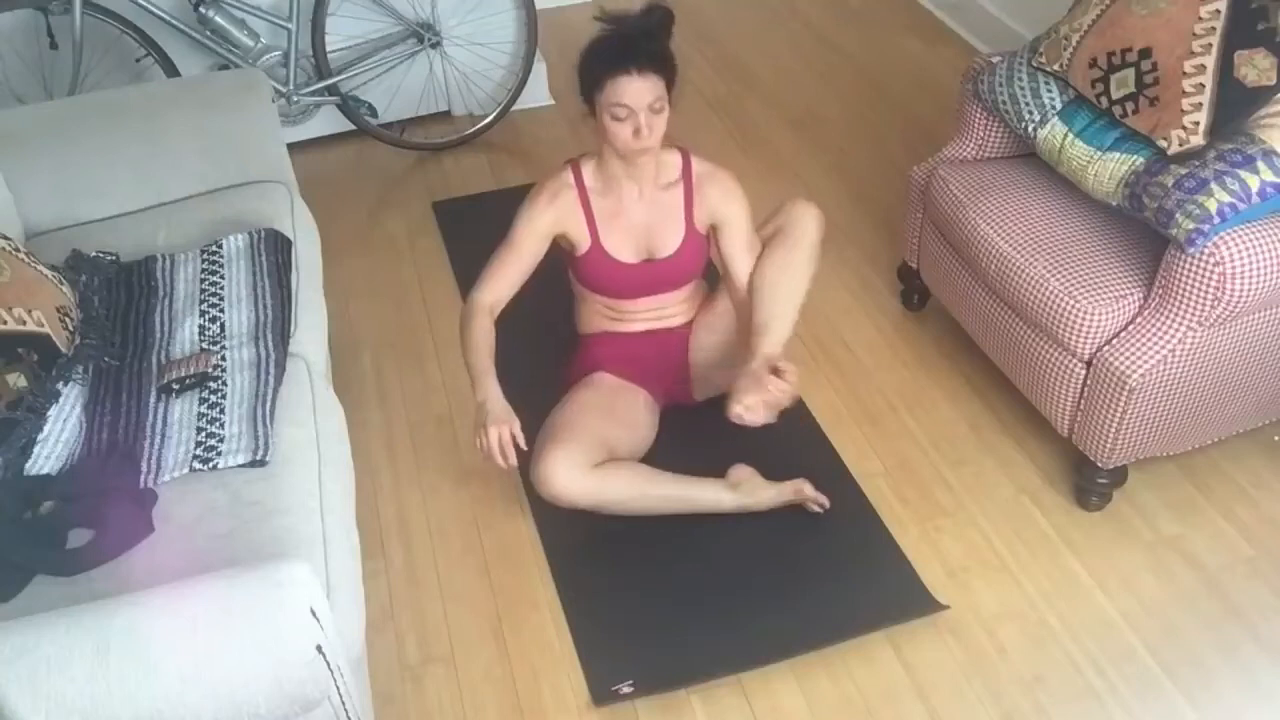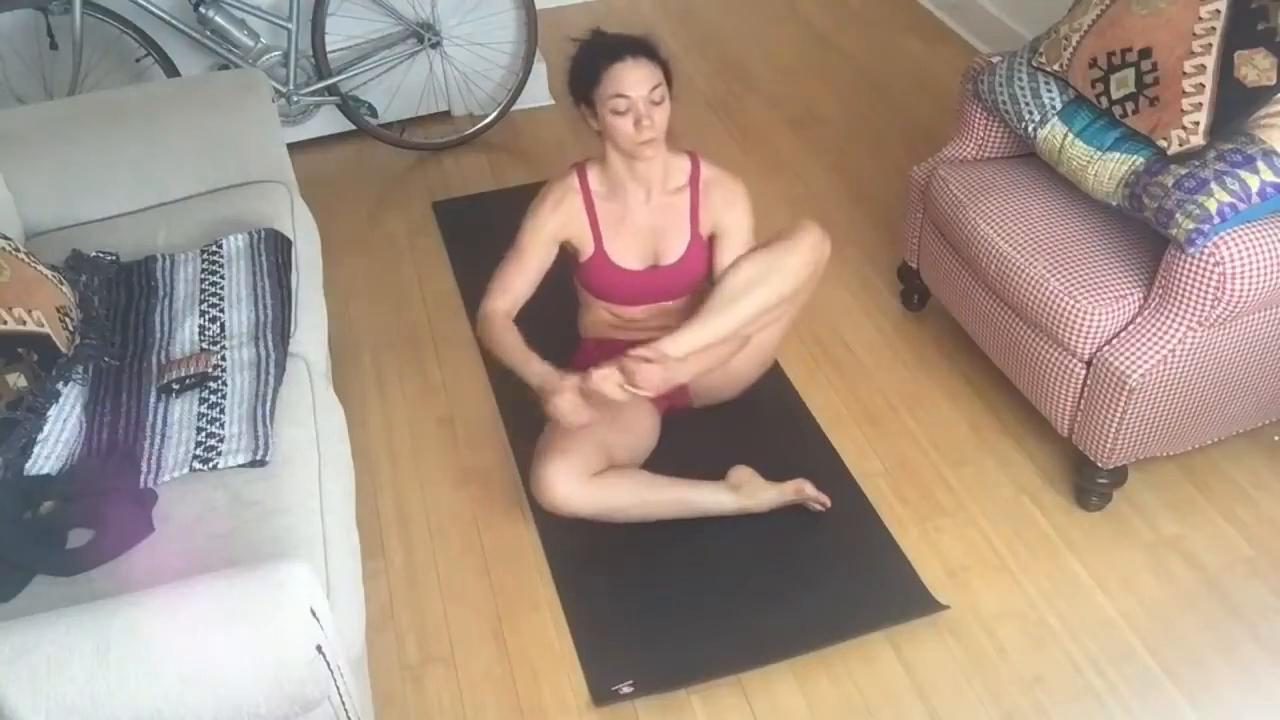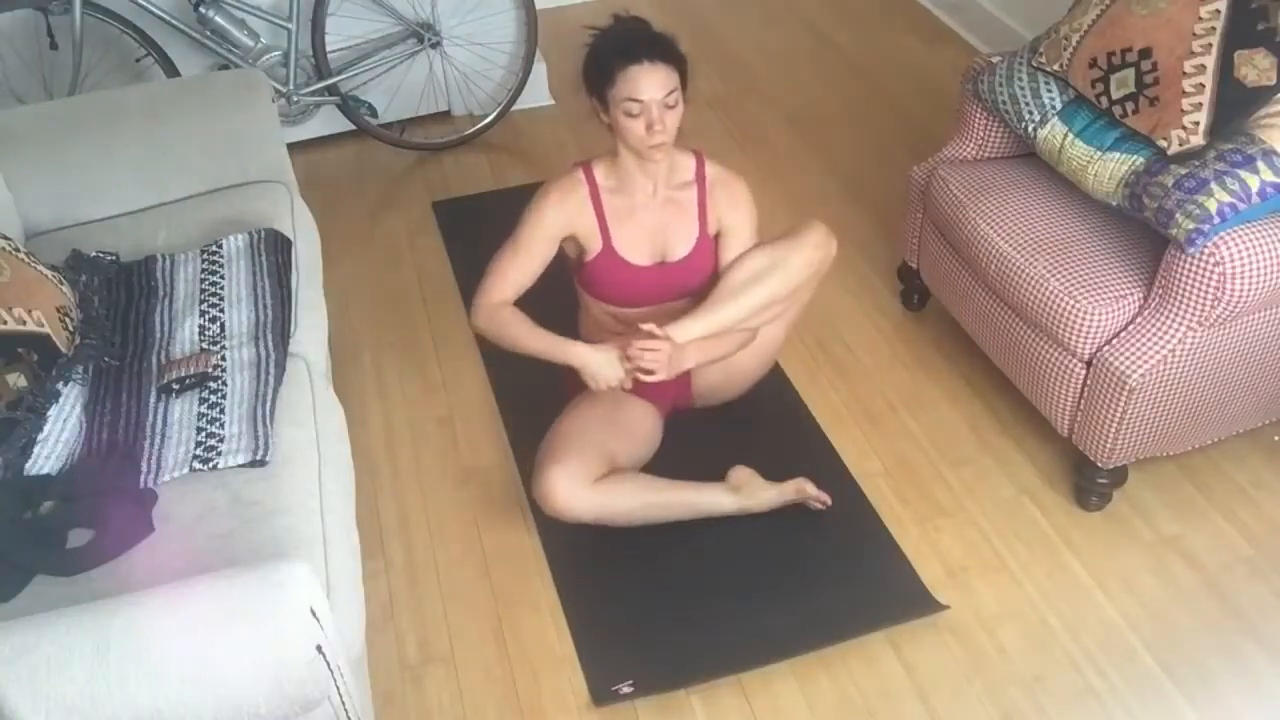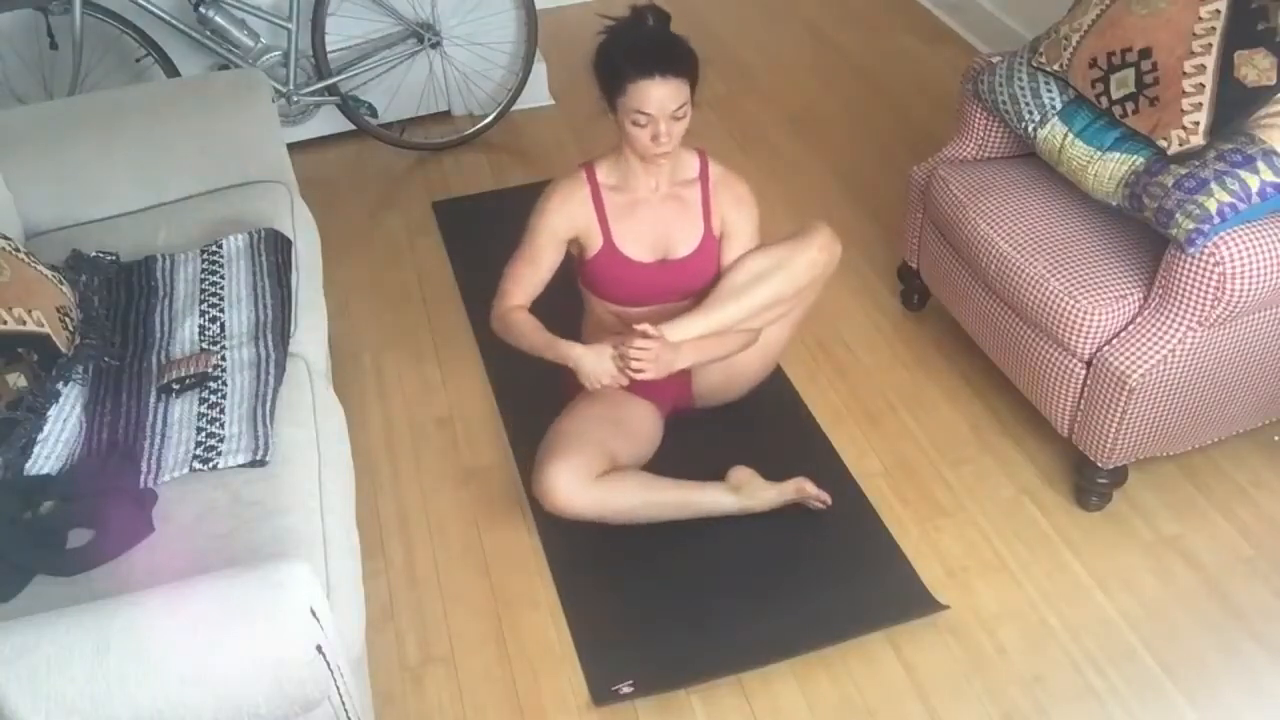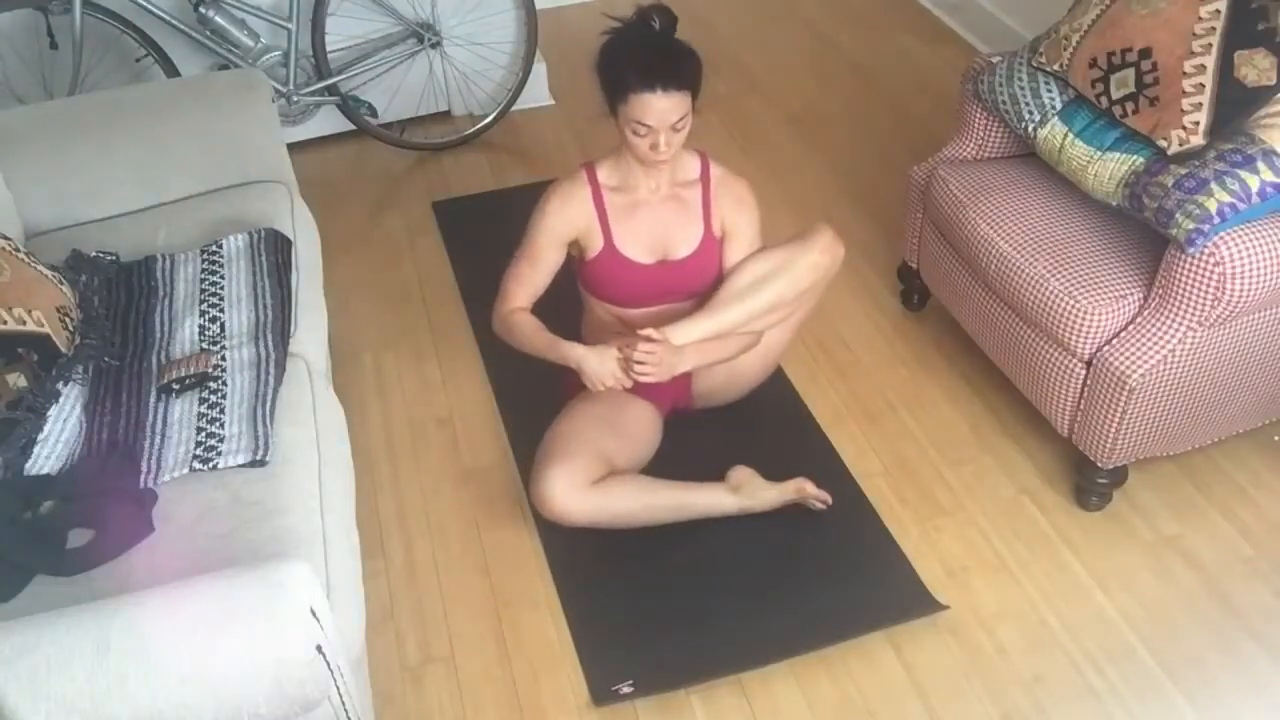
dt=0.4s
person 1, frame 1
left shoulder: (713, 187)
right shoulder: (560, 199)
left elbow: (750, 293)
right elbow: (482, 304)
left wrist: (758, 364)
right wrist: (489, 398)
left hip: (701, 351)
right hip: (614, 370)
left knee: (803, 218)
right knee: (556, 476)
right ankle: (739, 495)
person 1, frame 2
left shoulder: (719, 192)
right shoulder: (565, 203)
left elbow: (736, 318)
right elbow: (494, 312)
left wrist: (665, 360)
right wrist: (548, 380)
left hip: (699, 364)
right hip: (613, 370)
left knee: (808, 243)
right knee: (556, 484)
left ankle: (667, 363)
right ankle: (736, 496)
person 1, frame 3
left shoulder: (724, 191)
right shoulder: (569, 200)
left elbow: (743, 323)
right elbow: (488, 309)
left wrist: (680, 352)
right wrist: (581, 354)
left hip: (706, 366)
right hip: (619, 382)
left knee: (815, 243)
right knee: (558, 491)
left ankle: (670, 340)
right ankle: (737, 495)
person 1, frame 4
left shoulder: (727, 192)
right shoulder: (572, 200)
left elbow: (746, 322)
right elbow: (506, 312)
left wrist: (675, 350)
right wrist: (575, 355)
left hip: (706, 366)
right hip: (620, 383)
left knee: (820, 246)
right knee: (559, 487)
left ankle: (668, 339)
right ankle: (737, 496)
person 1, frame 5
left shoulder: (728, 194)
right shoulder: (573, 201)
left elbow: (748, 326)
right elbow: (509, 313)
left wrist: (677, 353)
right wrist: (578, 355)
left hip: (707, 369)
right hip: (621, 384)
left knee: (823, 246)
right knee: (557, 494)
left ankle: (668, 339)
right ankle: (737, 495)
